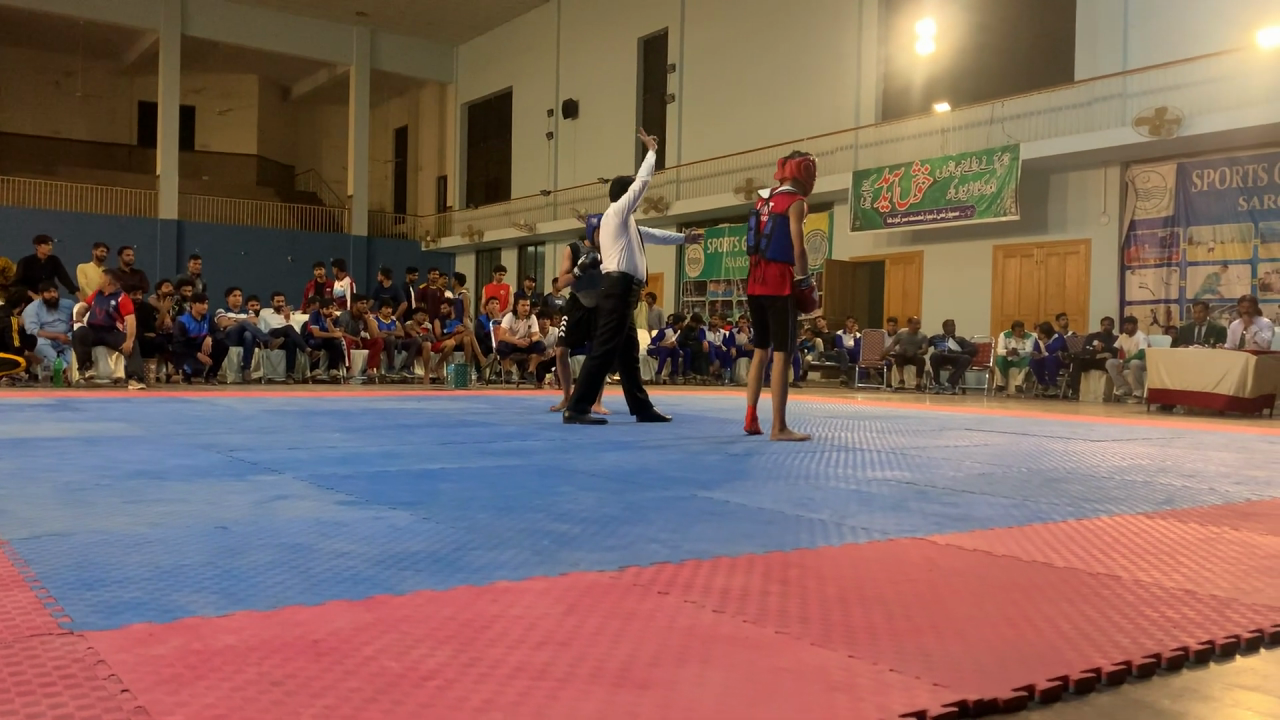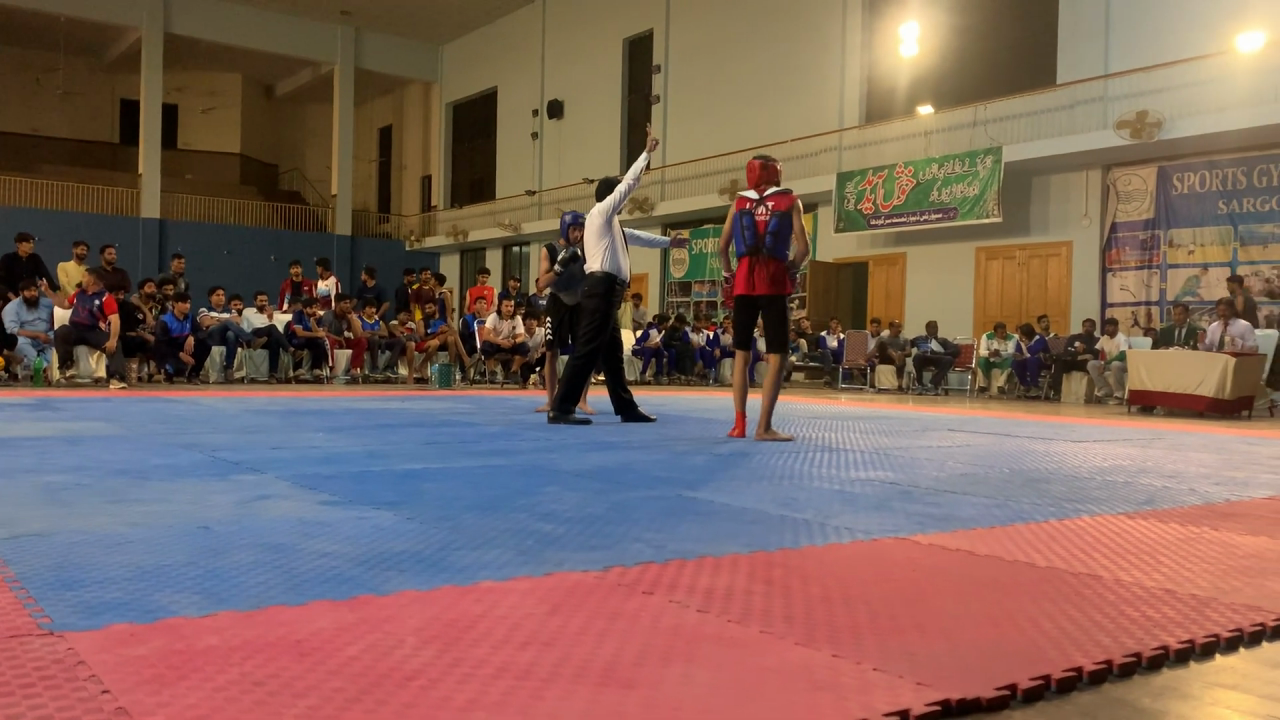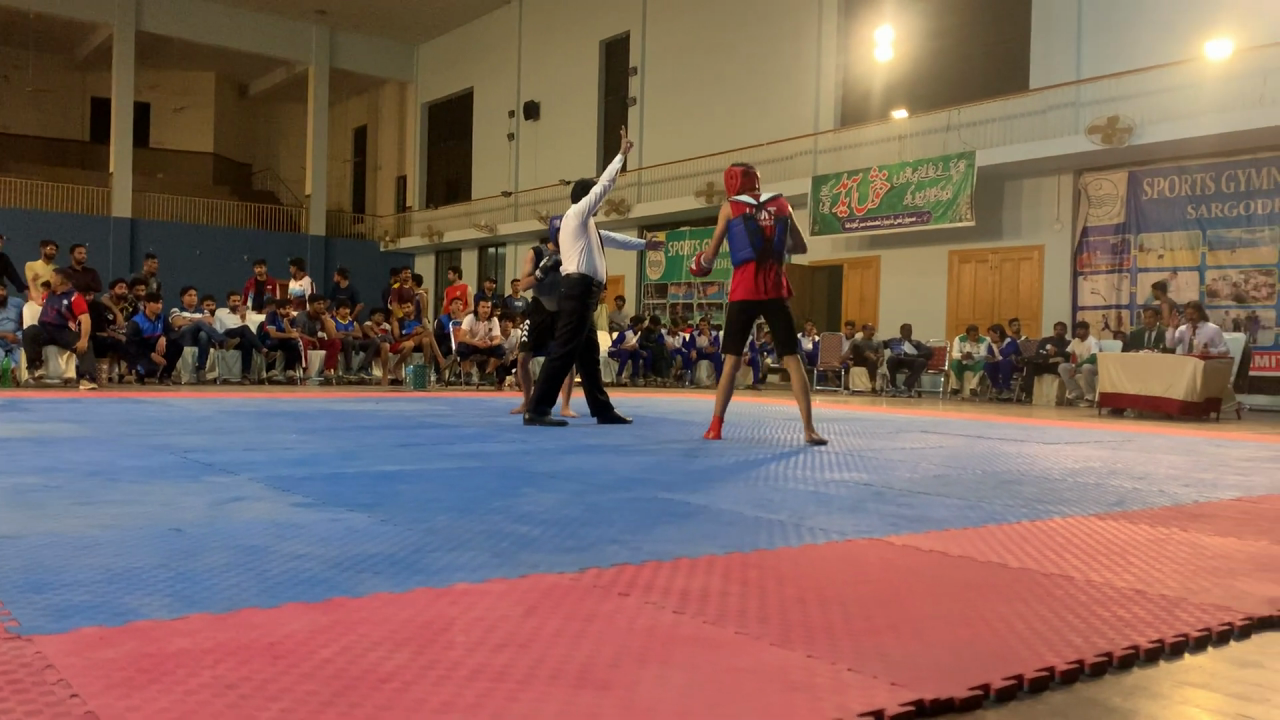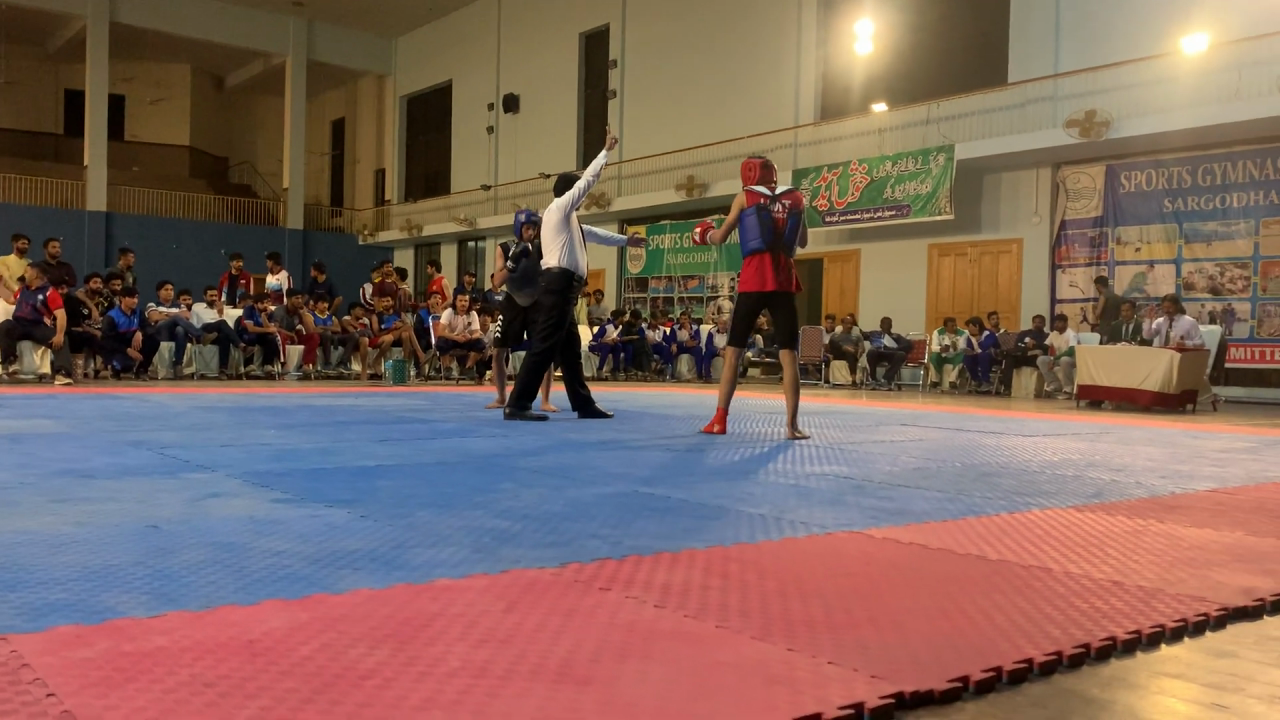
dt=0.4s
person 1, frame 1
left shoulder: (623, 221)
right shoulder: (618, 211)
left elbow: (650, 234)
right elbow: (642, 180)
left wrist: (683, 238)
right wrist: (651, 151)
left hip: (621, 289)
right hip: (619, 287)
left knee: (628, 351)
right knee: (604, 350)
left ankle: (642, 408)
right ankle: (576, 409)
person 1, frame 2
left shoulder: (609, 223)
right shoulder: (601, 212)
left elbow: (636, 236)
right elbow: (629, 182)
left wrist: (668, 242)
right wrist: (647, 152)
left hip: (605, 290)
right hip: (602, 288)
left knee: (612, 352)
right knee: (587, 349)
left ankle: (626, 408)
right ankle: (561, 409)
person 1, frame 3
left shoulder: (585, 224)
right shoulder: (577, 214)
left elbow: (612, 239)
right elbow: (604, 184)
left wrist: (644, 244)
right wrist: (622, 154)
left hip: (581, 291)
right hip: (579, 289)
left knee: (589, 354)
right knee: (564, 351)
left ankle: (602, 410)
right ankle: (536, 410)
person 1, frame 4
left shoulder: (566, 217)
right shoulder: (560, 206)
left elbow: (592, 233)
right elbow: (588, 179)
left wrist: (626, 240)
right wrist: (607, 150)
left hip: (561, 285)
right hip: (559, 284)
left knee: (570, 348)
right knee: (544, 346)
left ankle: (583, 404)
right ankle: (517, 405)
person 2, frame 1
left shoulder: (764, 199)
right shoulder: (796, 202)
right elbow: (797, 249)
right wrist: (804, 281)
left hip: (756, 280)
right hip: (779, 282)
left knee: (761, 350)
right knee: (781, 355)
left ankle: (751, 418)
right ankle: (778, 427)
person 2, frame 2
left shoulder: (739, 202)
right shoulder: (790, 201)
left elbow: (722, 246)
right elbow: (802, 248)
left wrist: (727, 275)
right wrist: (791, 271)
left hip: (743, 282)
right hip: (774, 283)
left knee: (742, 355)
right knee: (776, 357)
left ankle: (739, 424)
right ankle: (764, 427)
person 2, frame 3
left shoulder: (729, 207)
right shoulder: (781, 205)
left elbow: (711, 253)
right elbow: (801, 247)
left wrist: (703, 264)
left hip: (743, 288)
right hip: (775, 289)
left knee: (732, 359)
right knee: (792, 358)
left ankle: (715, 426)
right ankle: (808, 428)
person 2, frame 4
left shoulder: (745, 197)
right shoulder: (796, 199)
left elbow: (720, 237)
right elbow: (802, 242)
left wrist: (705, 234)
left hip: (753, 280)
right hip: (784, 281)
left knee: (734, 351)
right knee: (789, 354)
left ankle: (719, 420)
right ankle: (792, 424)
person 3, frame 1
right shoulder: (572, 250)
right elbow: (560, 283)
right wrist: (580, 269)
right hip: (576, 305)
right knee: (561, 352)
left ankle: (597, 402)
right ankle: (567, 398)
person 3, frame 2
right shoulder: (549, 250)
right elbow: (542, 284)
right wrist: (561, 265)
left hip: (581, 305)
right hip: (558, 305)
right knee: (551, 354)
left ankle: (583, 401)
right ankle: (551, 402)
person 3, frame 3
right shoulder: (536, 253)
right elbow: (523, 285)
right wrist: (542, 271)
right hip: (539, 309)
right knee: (523, 358)
left ankle: (565, 406)
right ankle: (527, 402)
person 3, frame 4
left shoulder: (542, 247)
right shoulder: (504, 249)
right elbow: (497, 283)
right wrist: (513, 262)
right hip: (512, 304)
right knee: (498, 353)
left ankle: (545, 401)
right ankle: (501, 398)
